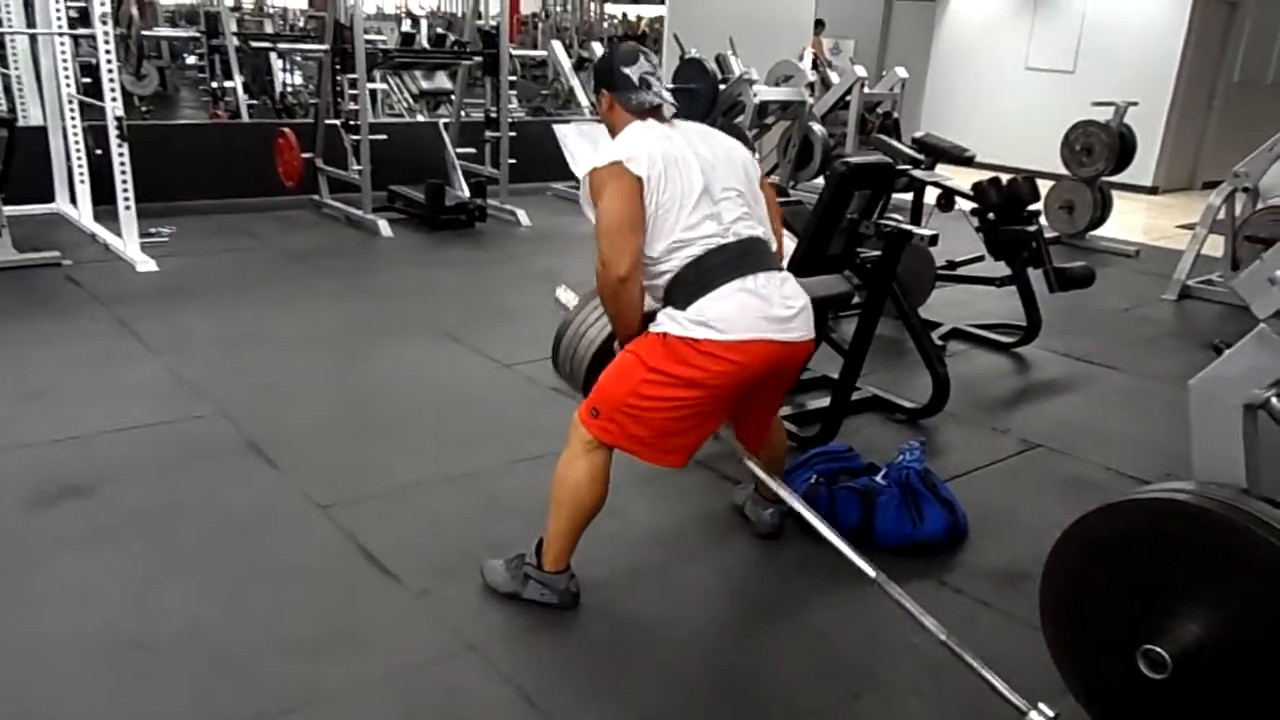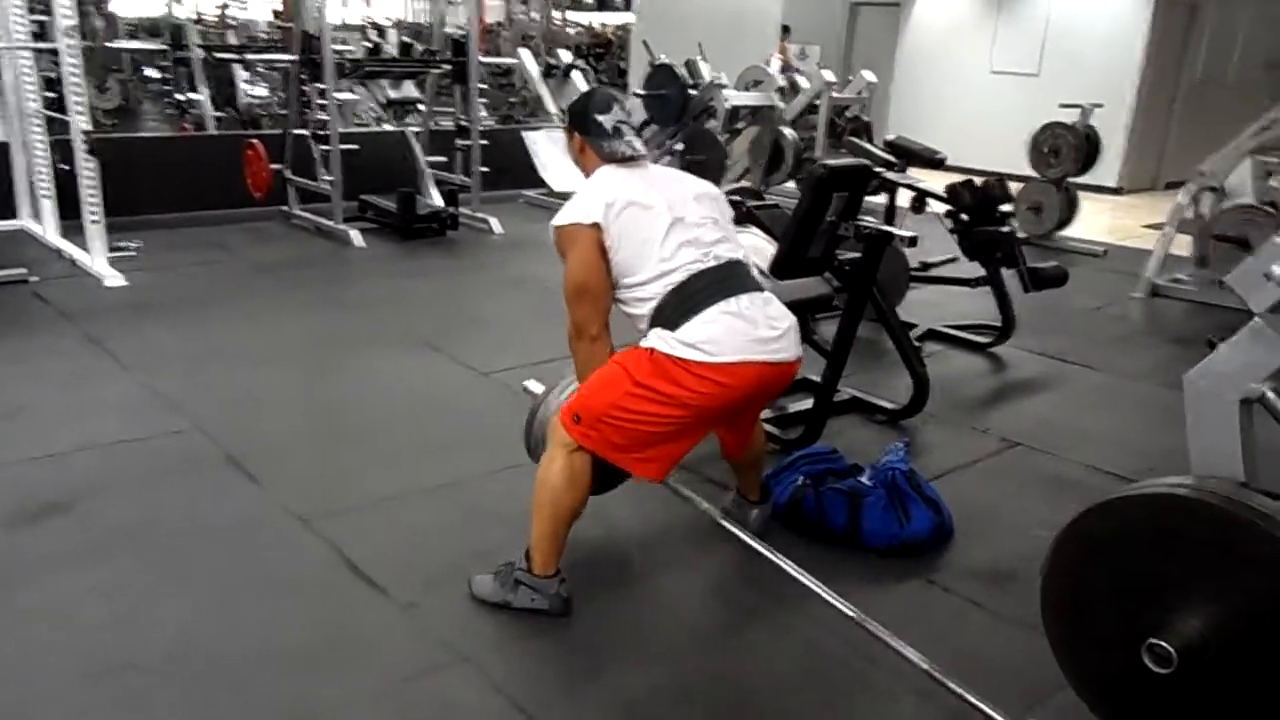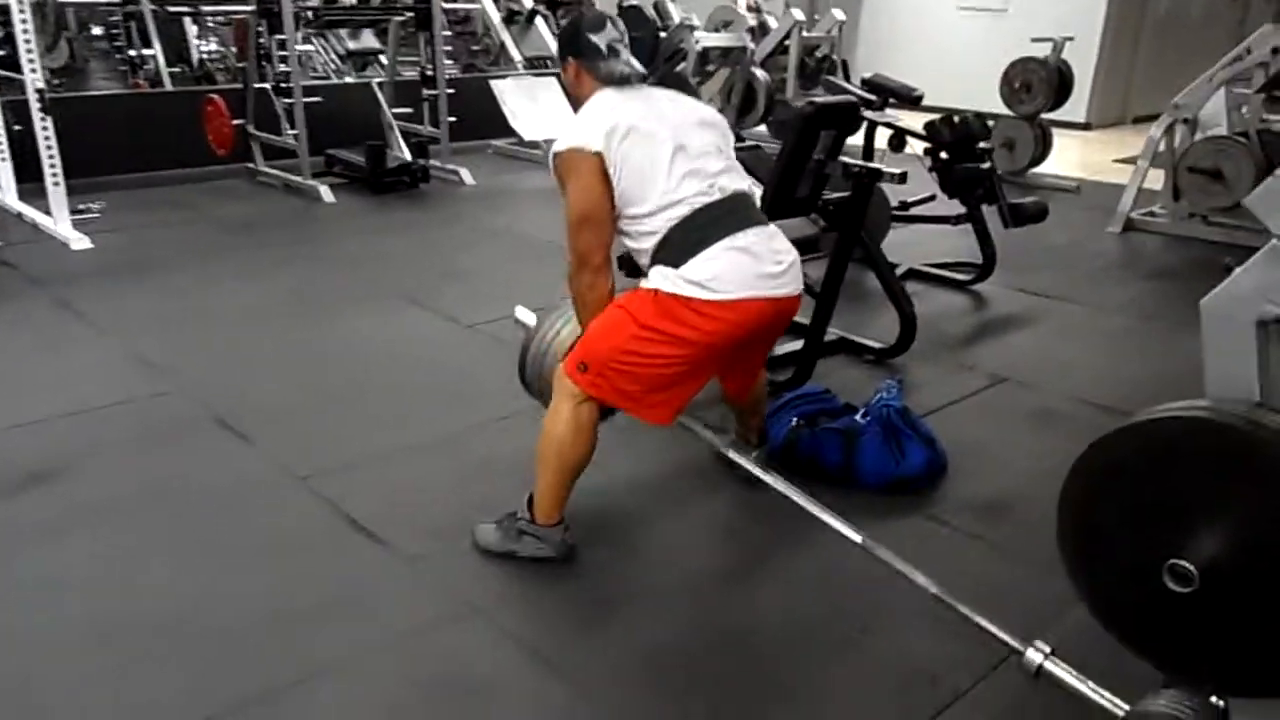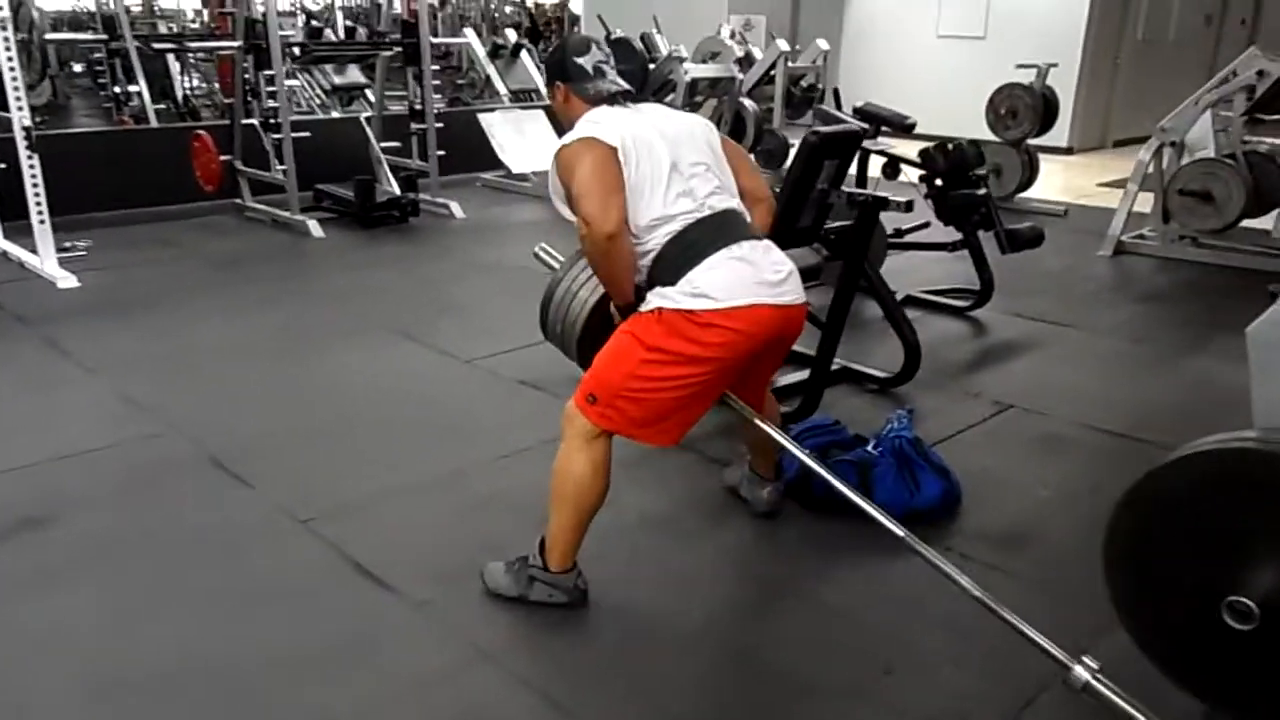
dt=0.4s
person 1, frame 1
left shoulder: (617, 162)
right shoulder: (727, 143)
left elbow: (619, 270)
left wrist: (630, 340)
left hip: (714, 330)
right hip: (793, 320)
left knee: (591, 434)
right knee: (756, 412)
left ankle: (548, 573)
right ankle: (766, 504)
person 1, frame 2
left shoulder: (582, 212)
right shoulder: (694, 184)
left elbow: (590, 333)
left wrist: (605, 407)
left hip: (706, 351)
right hip: (779, 340)
left knee: (569, 436)
right knee: (736, 410)
left ankle: (538, 580)
right ankle: (751, 505)
person 1, frame 3
left shoulder: (582, 139)
right shoulder: (693, 108)
left elbow: (591, 266)
left wrist: (600, 346)
left hip: (709, 288)
right hip: (782, 275)
left knee: (574, 386)
right knee: (739, 358)
left ankle: (541, 528)
right ankle: (752, 447)
person 1, frame 4
left shoulder: (582, 144)
right shoulder: (688, 121)
left elbow: (605, 228)
right elbow: (761, 199)
left wrist: (627, 304)
left hip: (707, 305)
right hip: (783, 289)
left knee: (586, 423)
right knee: (750, 388)
left ankle: (553, 573)
right ankle: (762, 482)
